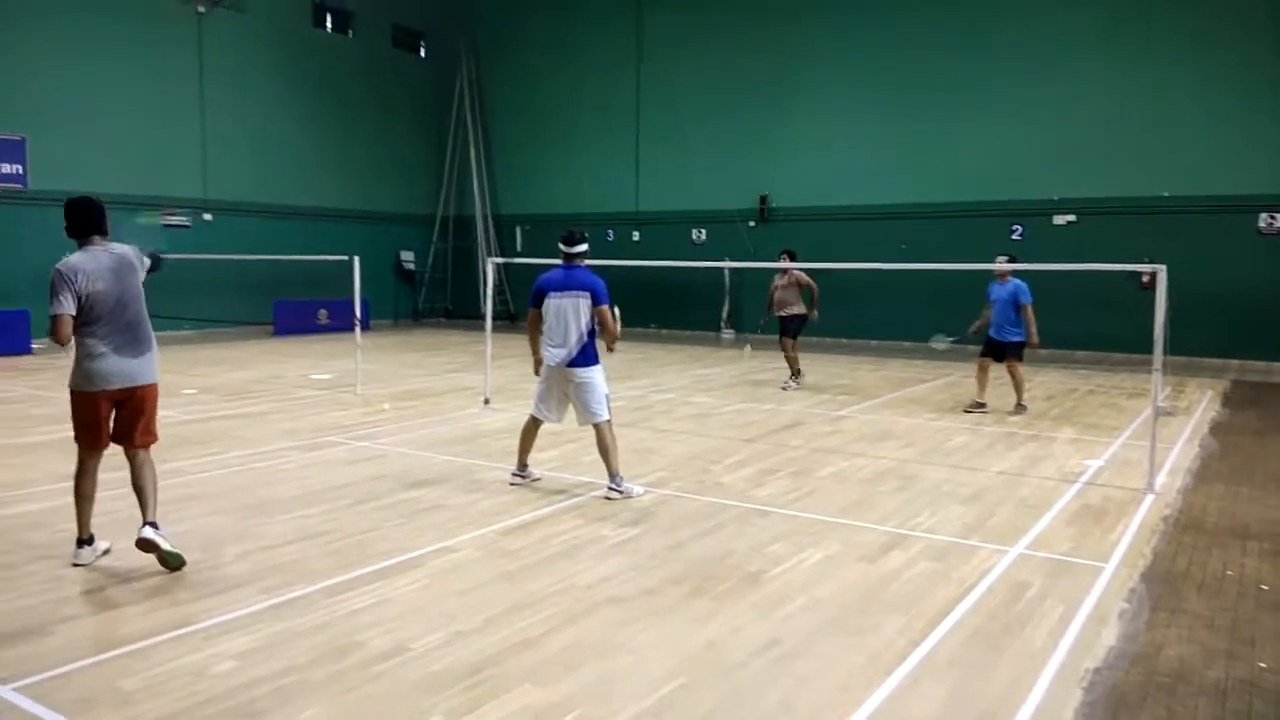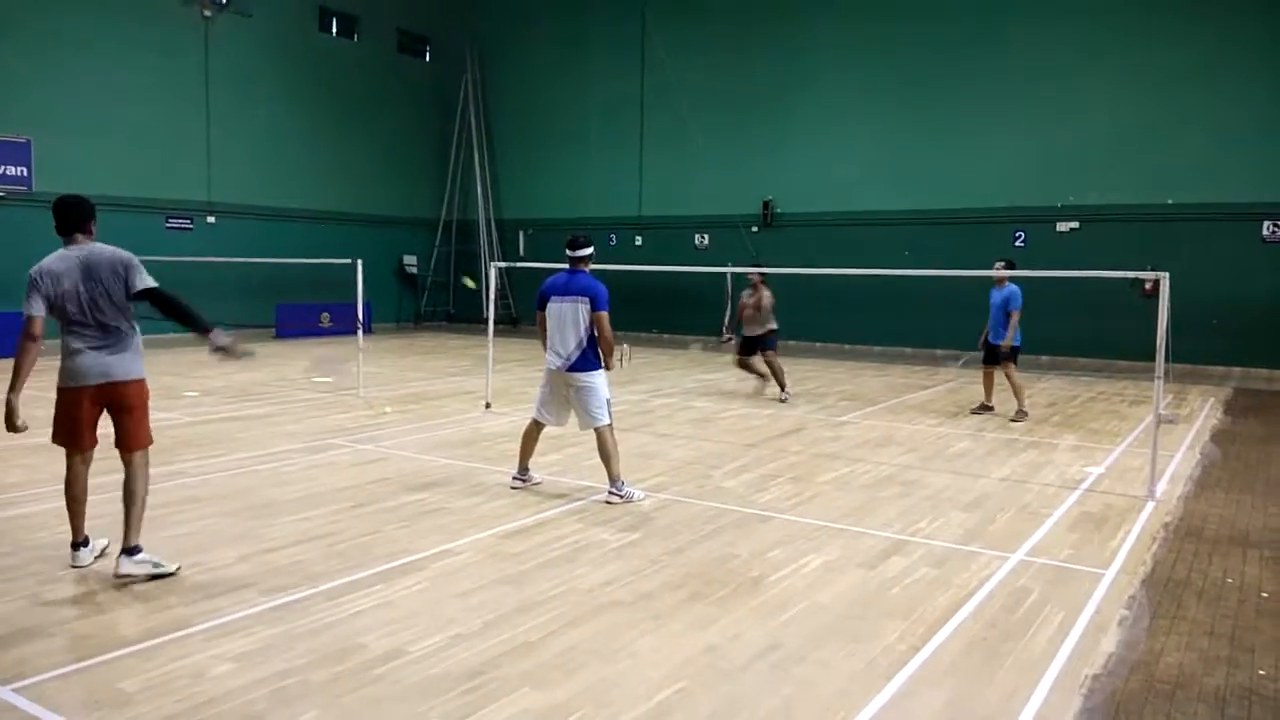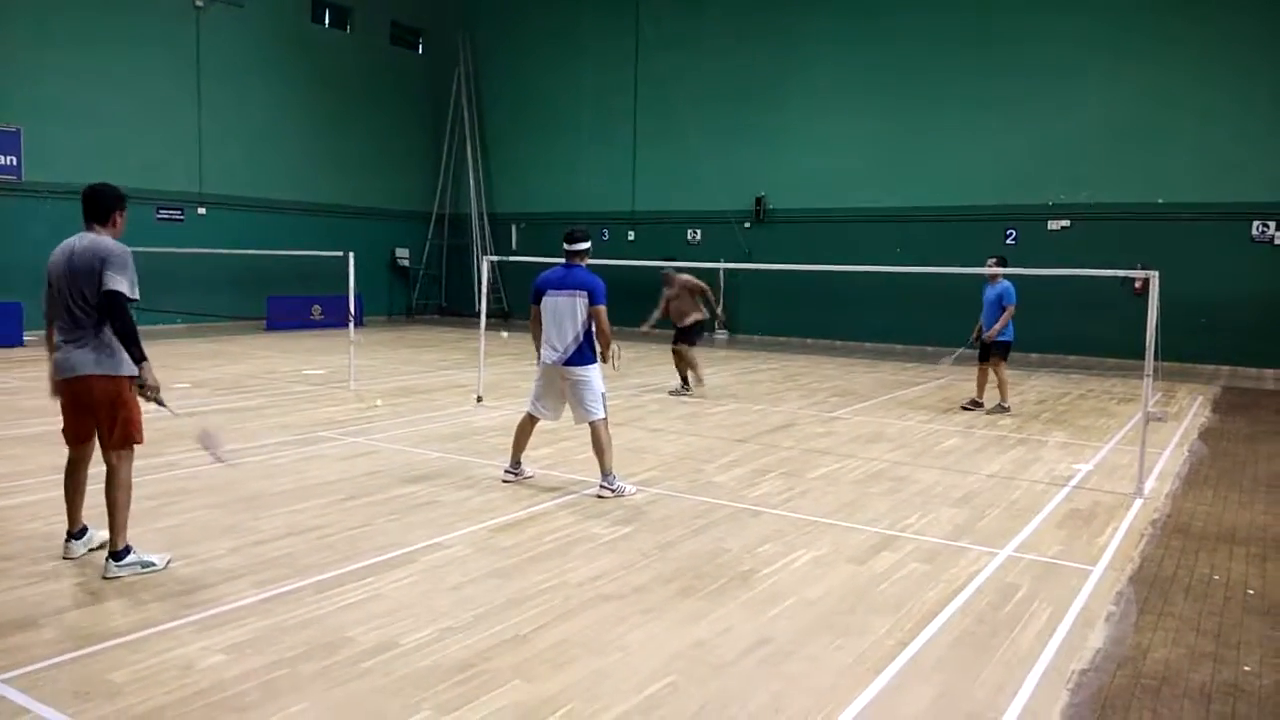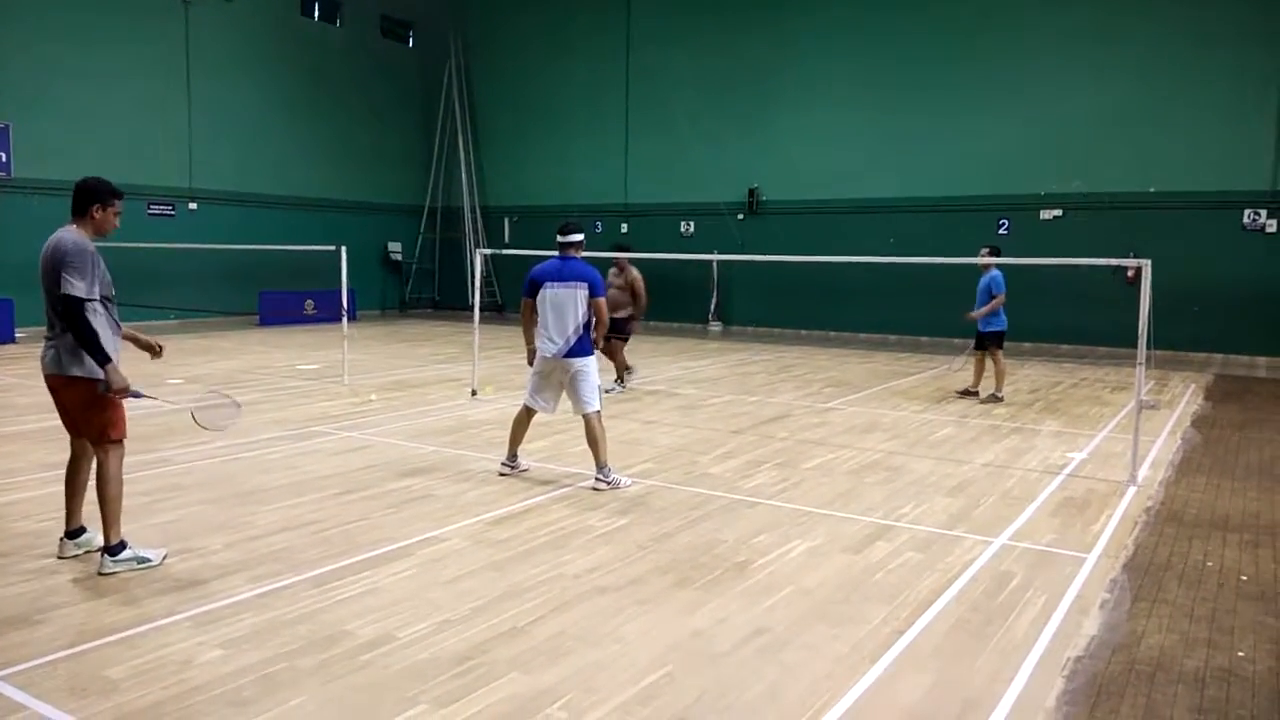
dt=0.4s
person 1, frame 1
left shoulder: (68, 269)
right shoulder: (127, 255)
left elbow: (63, 334)
right elbow: (151, 264)
left wrist: (61, 326)
right wrist: (152, 258)
left hip: (94, 376)
right hip: (140, 373)
left knee: (89, 456)
right knee: (139, 452)
left ankle: (85, 543)
right ankle: (151, 526)
person 1, frame 2
left shoulder: (42, 272)
right shoulder: (119, 259)
left elbow: (32, 336)
right elbow: (161, 300)
right wrist: (209, 332)
left hip: (78, 376)
right hip: (125, 372)
left knee: (78, 461)
right knee: (136, 459)
left ankle: (81, 546)
right ankle: (133, 552)
person 1, frame 3
left shoulder: (61, 253)
right shoulder: (115, 252)
left elbow: (51, 319)
right elbow: (115, 312)
left wrist: (56, 364)
right wrist: (142, 364)
left hip: (68, 368)
right hip: (106, 368)
left knee: (80, 452)
right knee: (119, 457)
left ankle: (76, 535)
right ankle: (119, 554)
person 1, frame 4
left shoulder: (63, 243)
right shoulder: (78, 248)
right elbow: (75, 315)
left wrist: (134, 338)
right wrist: (110, 367)
left hip: (64, 366)
right hip: (85, 370)
left knee: (83, 448)
right knee: (110, 451)
left ankle: (74, 534)
right ankle: (115, 550)
person 2, frame 1
left shoulder: (543, 281)
right shoulder: (593, 283)
left elbow: (533, 324)
right elbow: (608, 326)
left wrist: (536, 355)
right wrist: (611, 343)
left hip: (551, 362)
right hip: (584, 365)
left knee: (536, 417)
right knee: (602, 422)
left ankle: (520, 470)
right ankle: (616, 483)
person 2, frame 2
left shoulder: (548, 285)
right shoulder: (595, 288)
right elbow: (604, 332)
right wrist: (608, 358)
left hip: (555, 367)
right hip: (586, 369)
left knee: (537, 421)
right knee: (603, 426)
left ankle: (521, 474)
right ankle: (616, 487)
person 2, frame 3
left shoulder: (543, 280)
right shoulder: (592, 282)
left elbow: (535, 321)
right elbow: (602, 326)
right wrist: (606, 350)
left hip: (550, 361)
right hip: (582, 363)
left knee: (532, 415)
right knee: (598, 421)
left ankle: (513, 467)
right ankle: (608, 481)
person 2, frame 4
left shoulder: (538, 272)
right shoulder: (590, 274)
left elbow: (526, 314)
right elbow: (602, 318)
left wrist: (530, 345)
right wrist: (597, 339)
left hip: (546, 354)
right hip: (580, 355)
left knee: (529, 407)
right knee: (591, 414)
left ankle: (510, 460)
right ankle: (603, 474)
